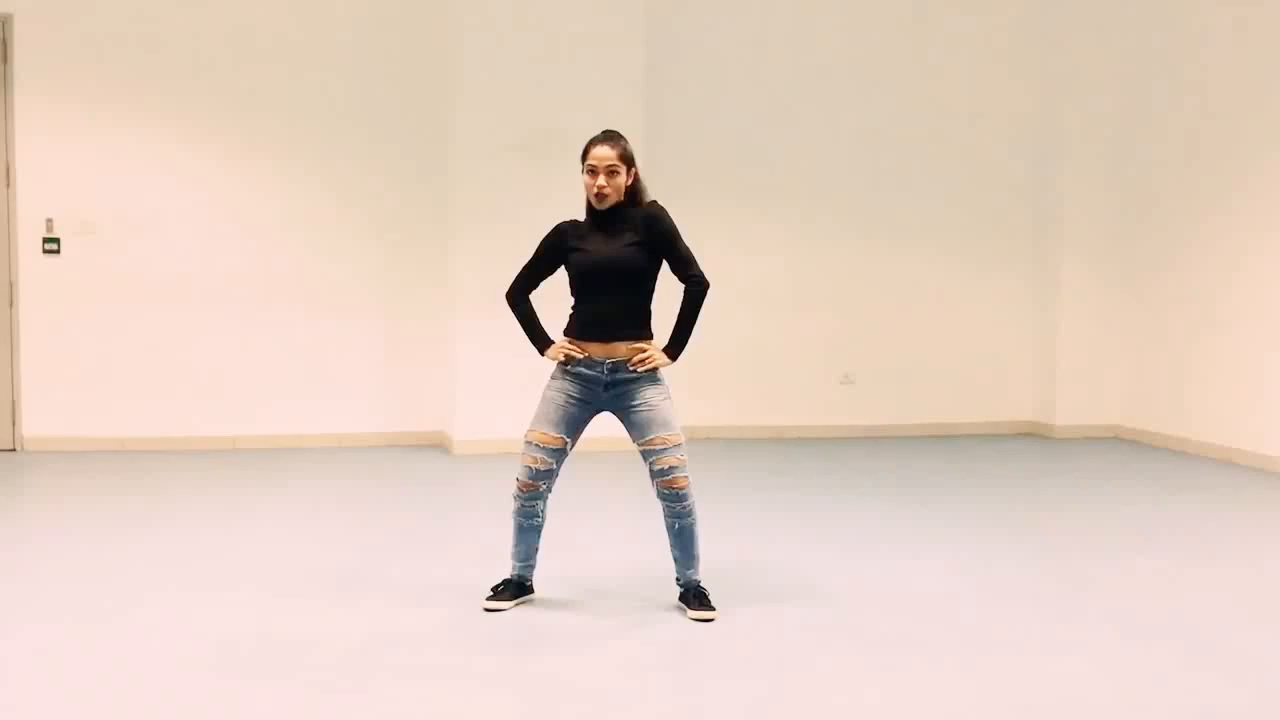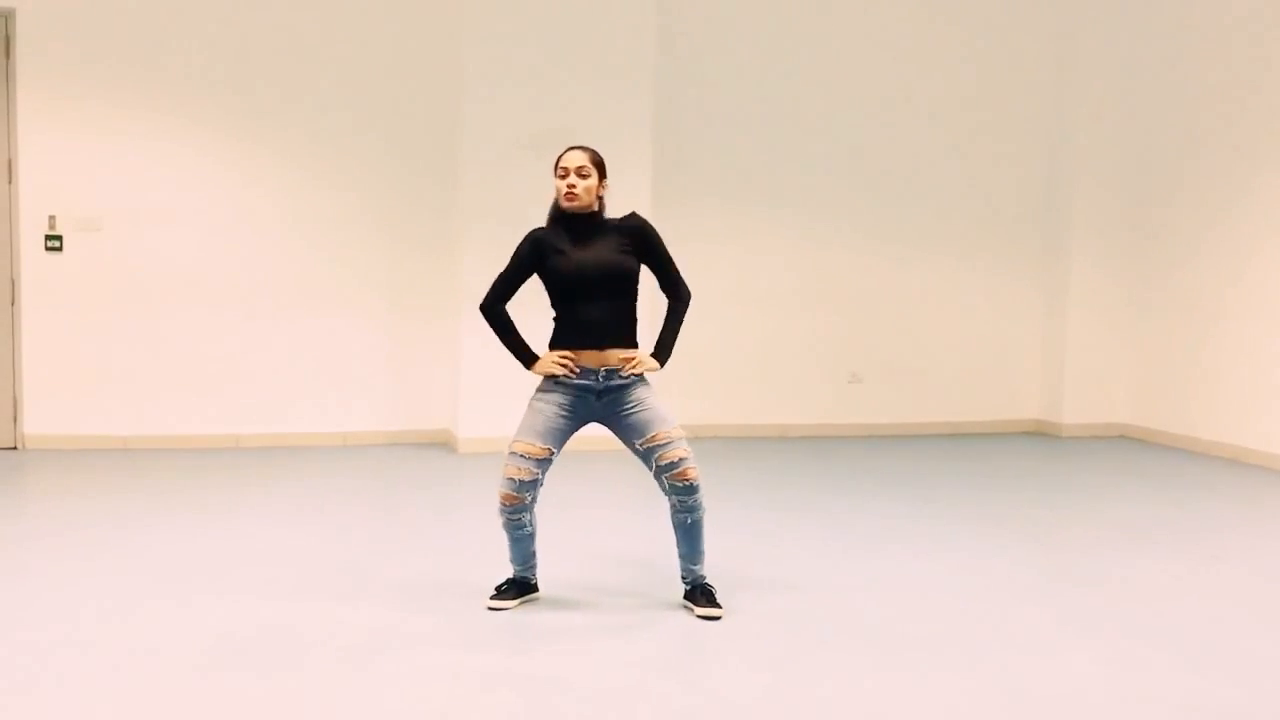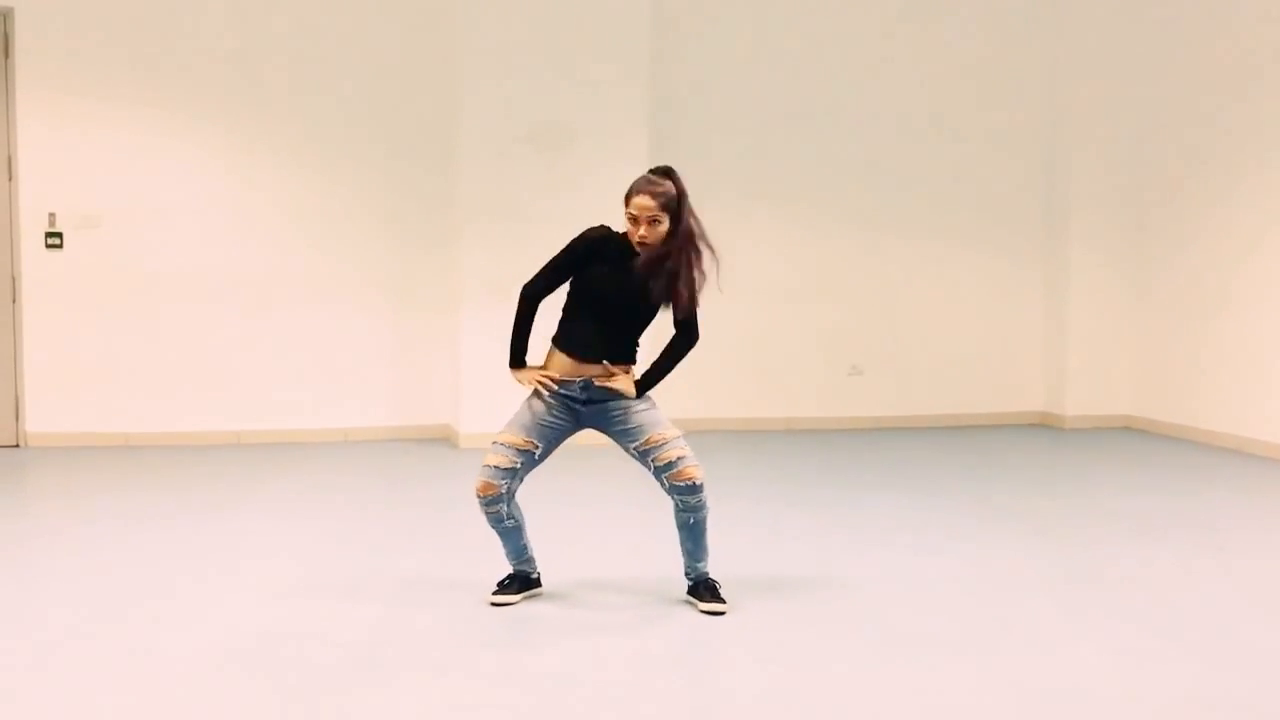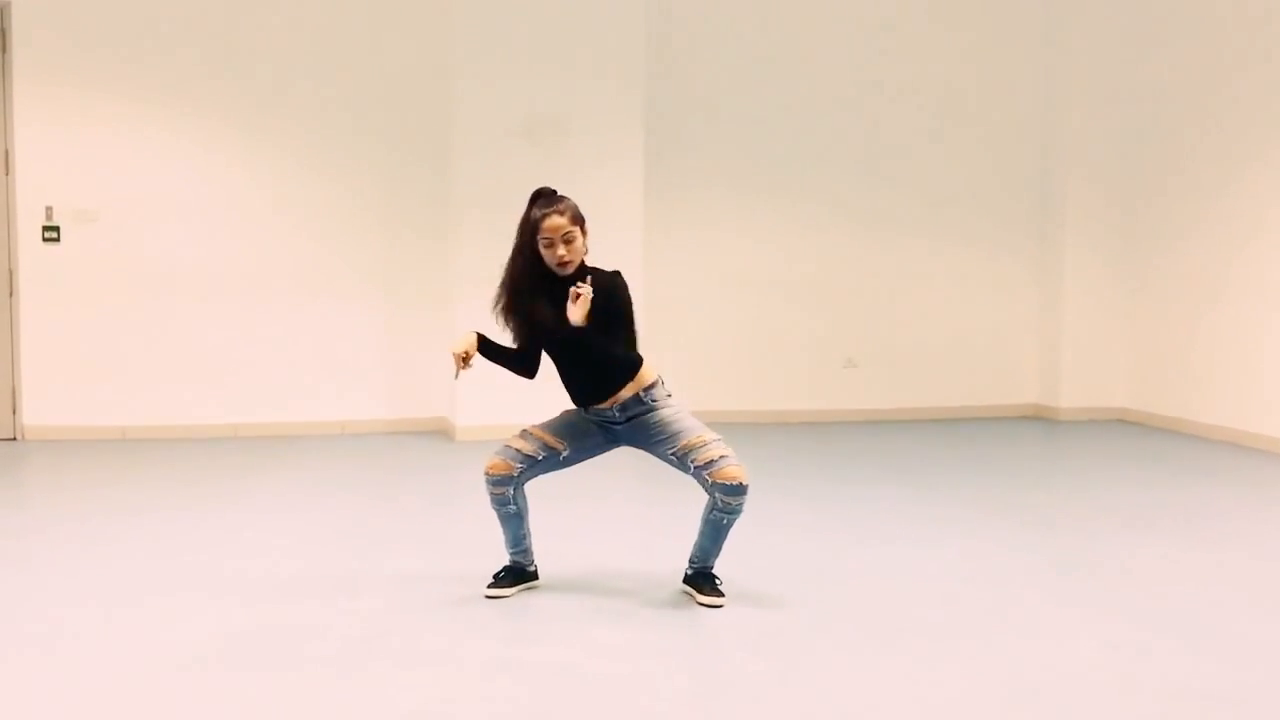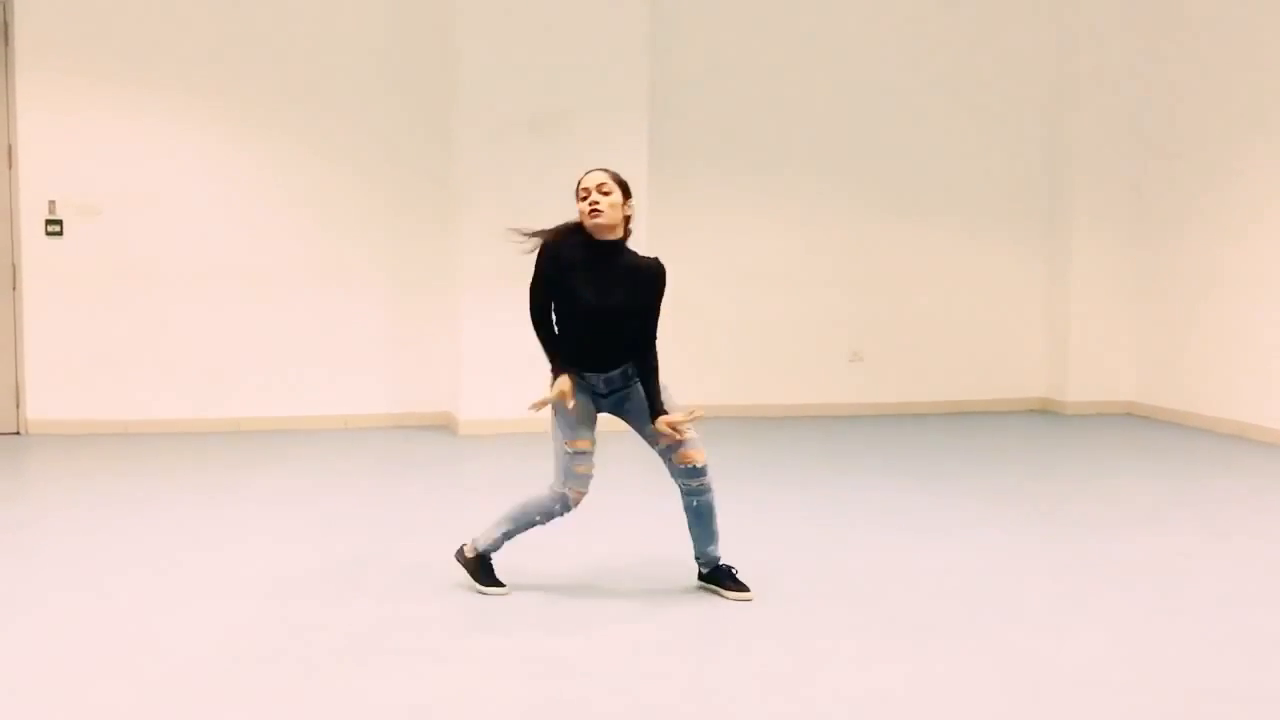
dt=1s
person 1, frame 1
left shoulder: (649, 219)
right shoulder: (568, 234)
left elbow: (695, 282)
right elbow: (517, 291)
left wrist: (672, 350)
right wrist: (543, 344)
left hip: (637, 376)
right hip: (575, 374)
left knee: (675, 484)
right knee: (530, 482)
left ankle: (690, 585)
right ankle: (520, 579)
person 1, frame 2
left shoulder: (632, 231)
right shoulder: (543, 239)
left elbow: (679, 292)
right elbow: (492, 304)
left wrist: (658, 354)
right wrist: (530, 360)
left hip: (625, 383)
right hip: (563, 386)
left knee: (685, 479)
right knee: (513, 493)
left ankle: (696, 583)
right ankle: (524, 578)
person 1, frame 3
left shoulder: (673, 263)
right shoulder: (596, 246)
left elbow: (687, 334)
right elbow: (533, 289)
left wrist: (643, 382)
right wrist: (518, 362)
left hip: (618, 400)
right hip: (561, 395)
left knee: (688, 481)
right knee: (491, 488)
left ankle: (700, 580)
right ankle: (525, 574)
person 1, frame 4
left shoulder: (607, 284)
right shoulder: (536, 292)
left elbow: (623, 359)
right elbow: (529, 367)
left wrist: (580, 324)
right wrist: (479, 344)
left hip: (646, 408)
right hip: (590, 419)
left knee: (731, 482)
right knee: (501, 470)
left ankle: (699, 570)
right ankle: (522, 565)
person 1, frame 5
left shoulder: (647, 270)
right shoulder: (559, 252)
left elbow: (646, 345)
right elbow: (539, 310)
left wrist: (659, 411)
right wrist: (561, 371)
left hip: (632, 380)
right hip: (578, 383)
left knee: (692, 466)
right knee: (570, 493)
left ankle: (710, 565)
right ankle: (478, 550)
